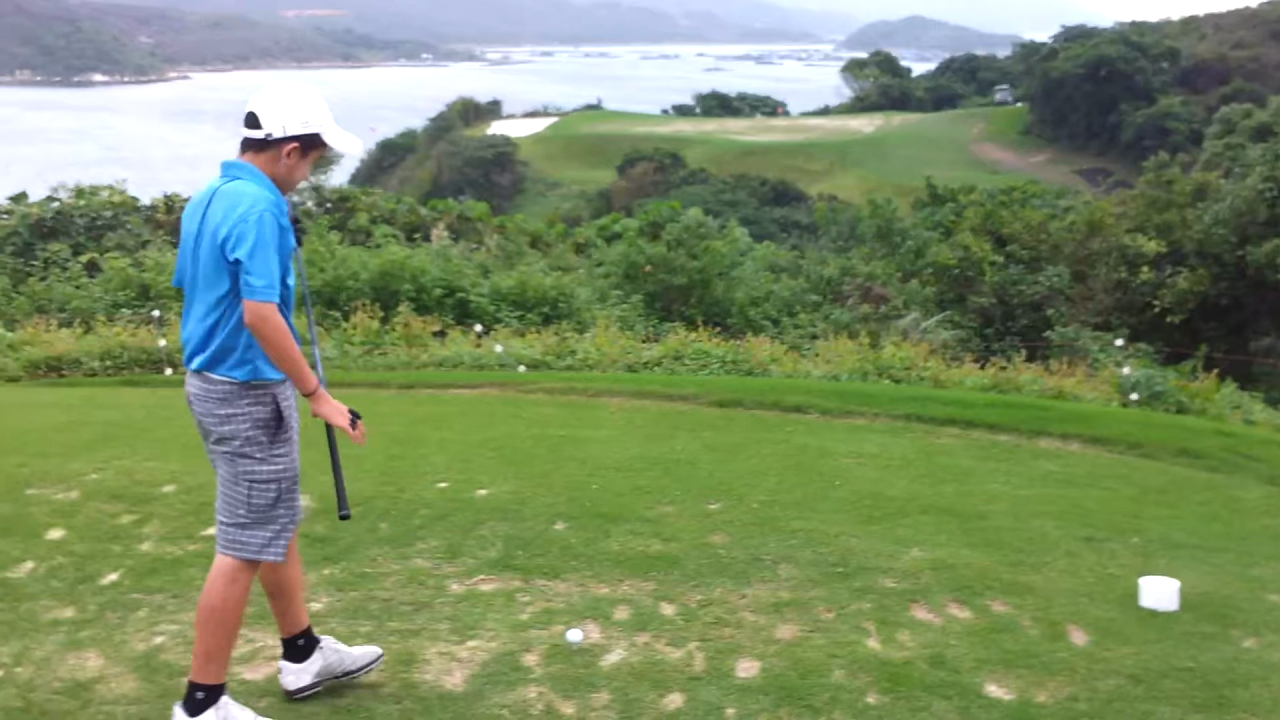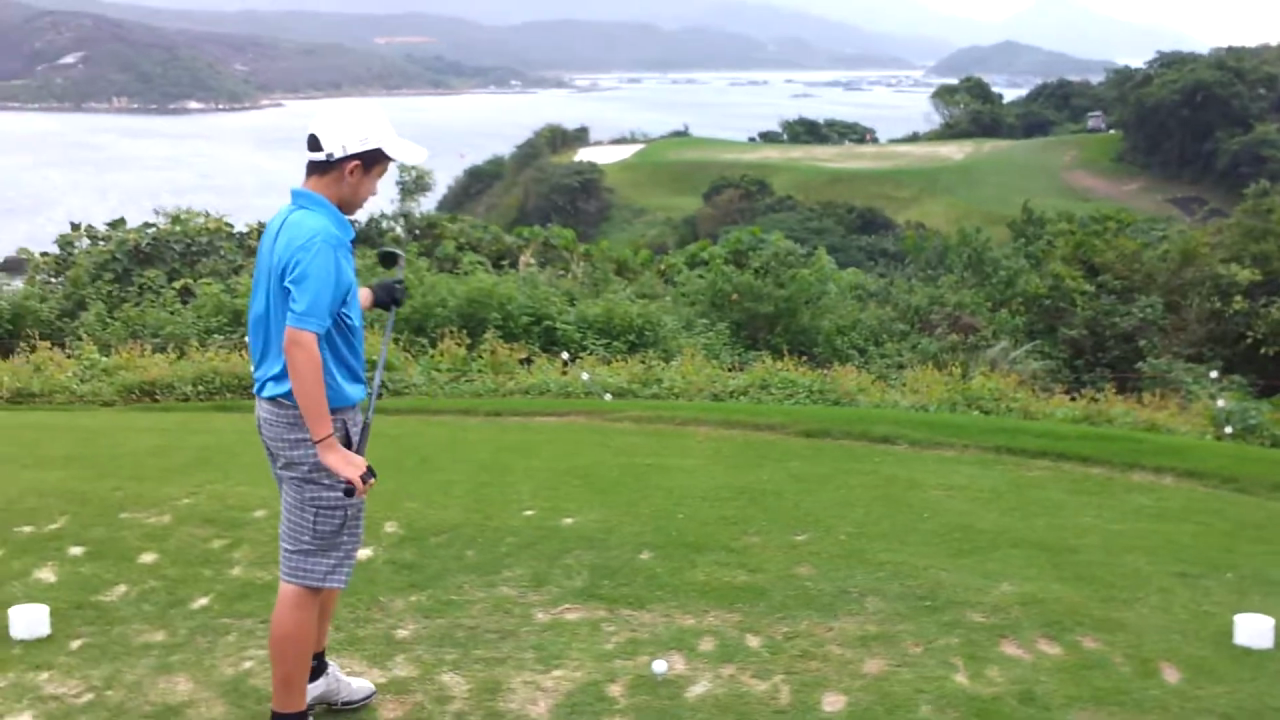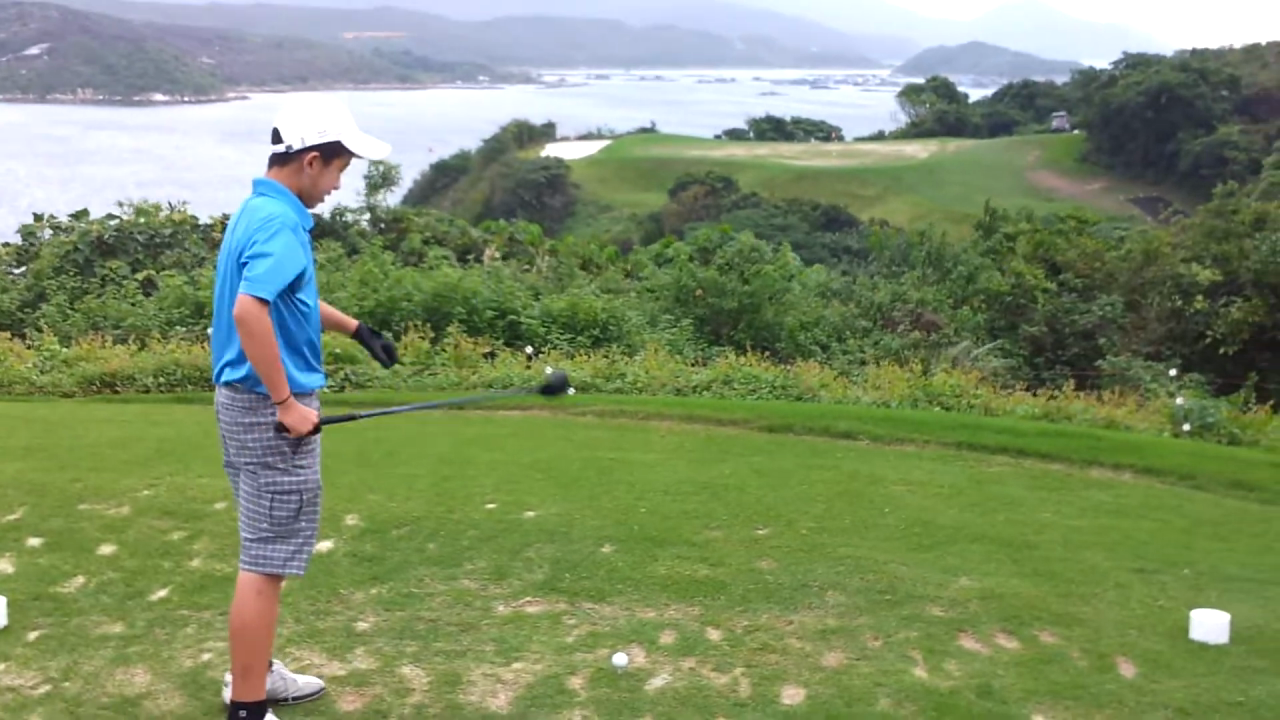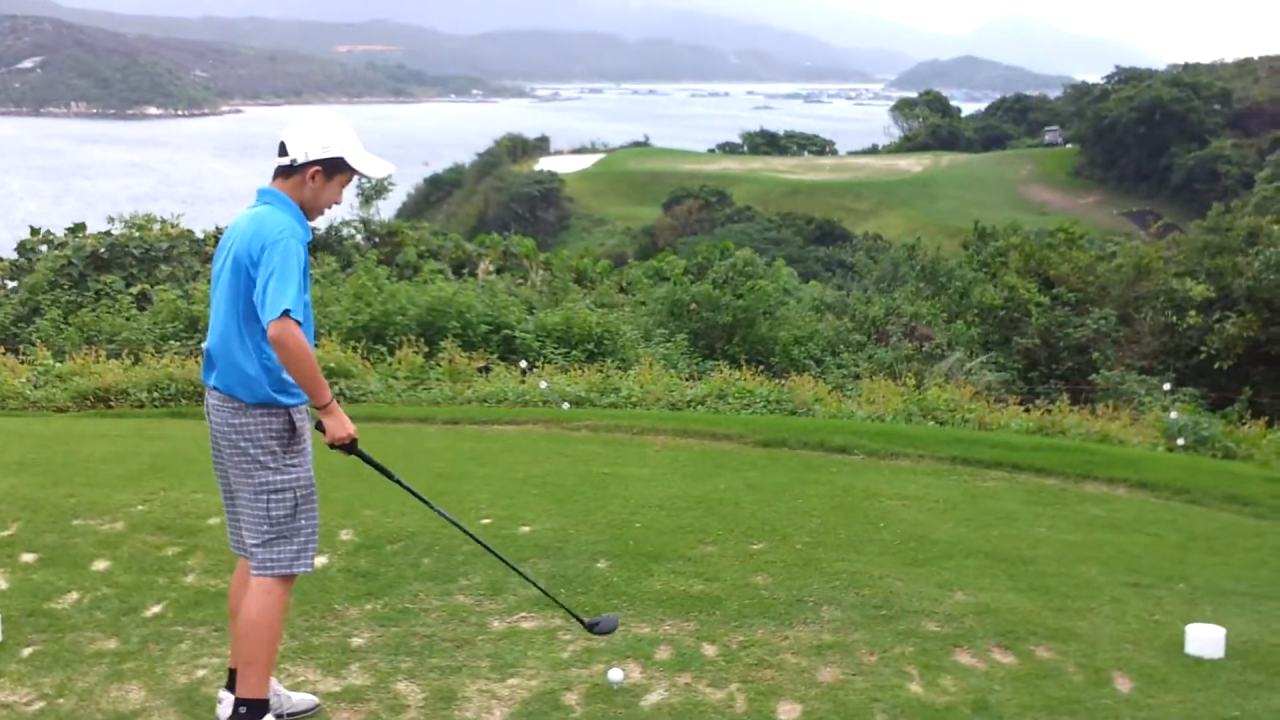
dt=0.3s
person 1, frame 1
left shoulder: (205, 201)
right shoulder: (260, 208)
right elbow: (259, 314)
right wrist: (318, 395)
left hip: (217, 382)
right hip: (249, 394)
left knee: (278, 526)
right knee: (243, 547)
left ankle: (303, 654)
person 1, frame 2
left shoulder: (287, 223)
right shoulder: (320, 237)
right elbow: (299, 341)
left wrist: (366, 298)
right wrist: (327, 444)
left hip: (292, 414)
right hip: (312, 422)
left knee: (321, 558)
right knee: (309, 571)
person 1, frame 3
left shoulder: (258, 211)
right shoulder: (278, 220)
right elbow: (248, 310)
left wrist: (356, 327)
right wrist: (286, 402)
left hip: (248, 402)
right hip: (267, 411)
left knee: (267, 550)
right knee: (265, 562)
person 1, frame 4
left shoulder: (247, 223)
right shoulder: (281, 233)
right elbow: (282, 330)
right wrist: (329, 407)
left hip: (231, 404)
right hip: (265, 415)
left knee: (255, 557)
right knee: (276, 566)
